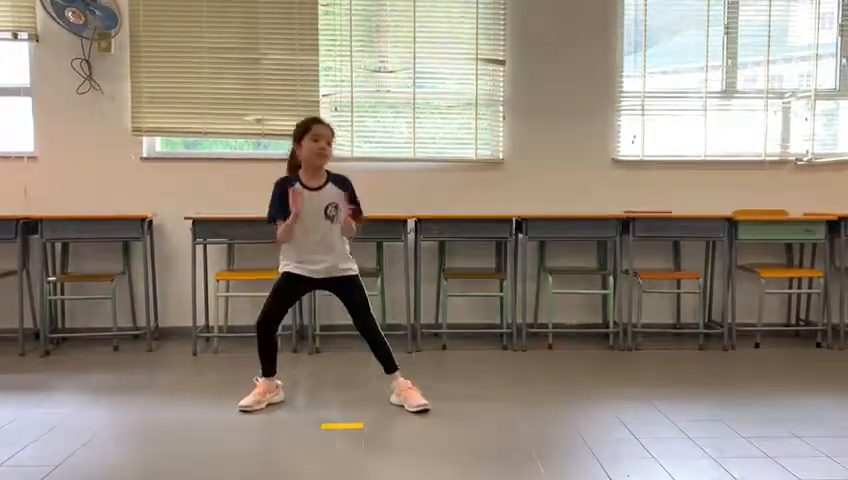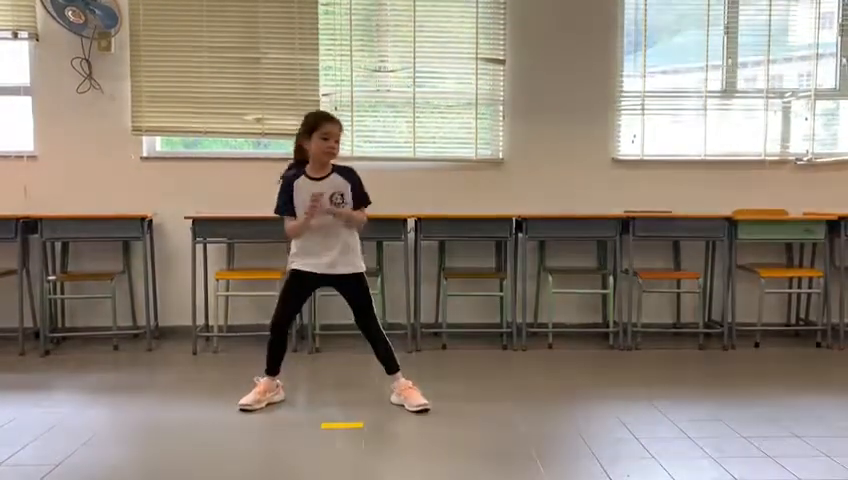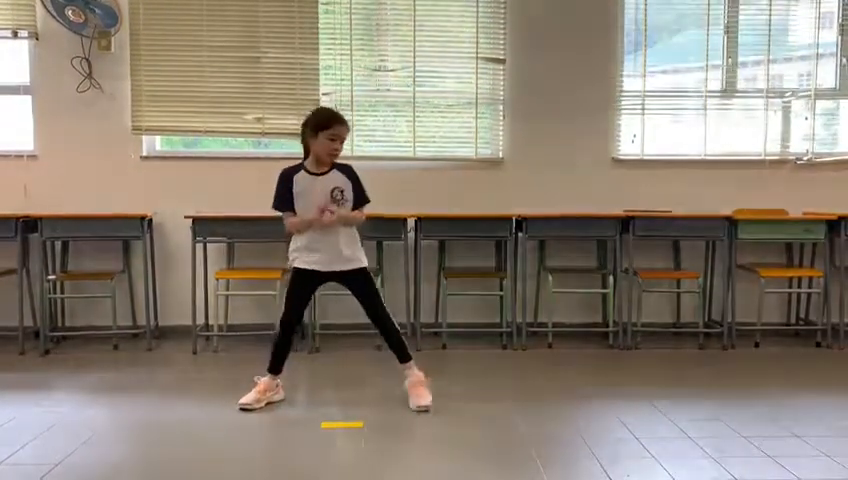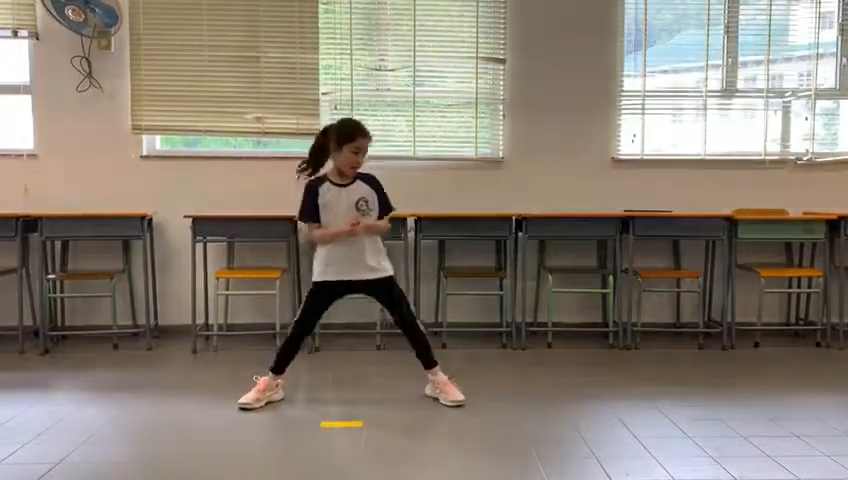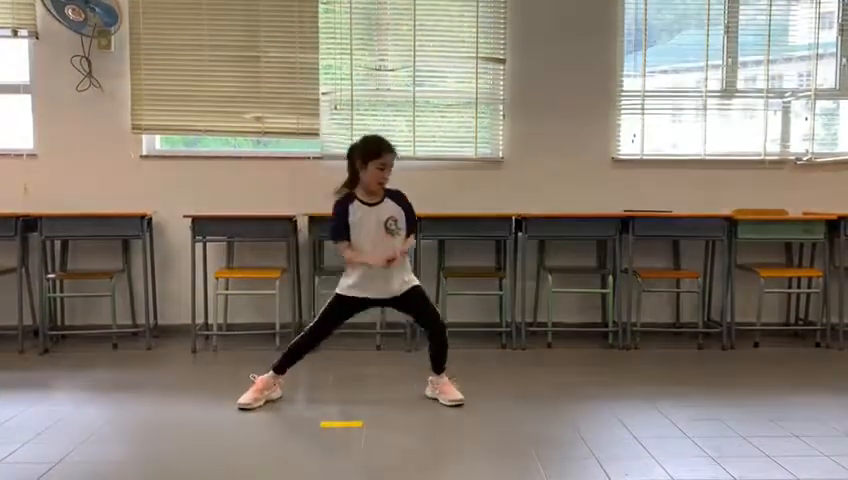
dt=0.2s
person 1, frame 1
left shoulder: (341, 184)
right shoulder: (285, 187)
left elbow: (352, 232)
right elbow: (282, 238)
left wrist: (346, 221)
right wrist: (294, 215)
left hip: (339, 268)
right hip: (297, 268)
left knee: (366, 324)
right knee: (265, 323)
left ankle: (399, 384)
right ankle: (268, 385)
person 1, frame 2
left shoulder: (348, 176)
right shoulder: (292, 181)
left elbow: (362, 219)
right elbow: (290, 230)
left wrist: (338, 212)
right wrist: (308, 216)
left hip: (347, 264)
right hip: (305, 264)
left knee: (368, 323)
right knee: (280, 322)
left ankle: (399, 384)
right ankle: (270, 383)
person 1, frame 3
left shoulder: (346, 173)
right shoulder: (291, 177)
left elbow: (361, 216)
right elbow: (289, 224)
left wrist: (340, 217)
right wrist: (313, 218)
left hip: (350, 260)
right hip: (307, 262)
left knee: (380, 316)
right knee: (289, 322)
left ankle: (412, 375)
right ankle: (271, 384)
person 1, frame 4
left shoulder: (370, 184)
right shoulder: (315, 188)
left elbow: (384, 224)
right elbow: (314, 235)
left wrist: (368, 225)
right wrist: (344, 230)
left hip: (375, 269)
right hip: (331, 272)
left knee: (408, 322)
right knee: (302, 327)
left ankle: (436, 378)
right ankle: (271, 382)
person 1, frame 5
left shoulder: (400, 201)
right shoulder: (345, 206)
left elbow: (411, 238)
right elbow: (347, 253)
left wrist: (401, 251)
right wrist: (373, 260)
left hip: (402, 283)
right hip: (359, 287)
left knee: (436, 326)
right knee: (315, 333)
left ankle: (438, 380)
right ankle: (269, 382)
